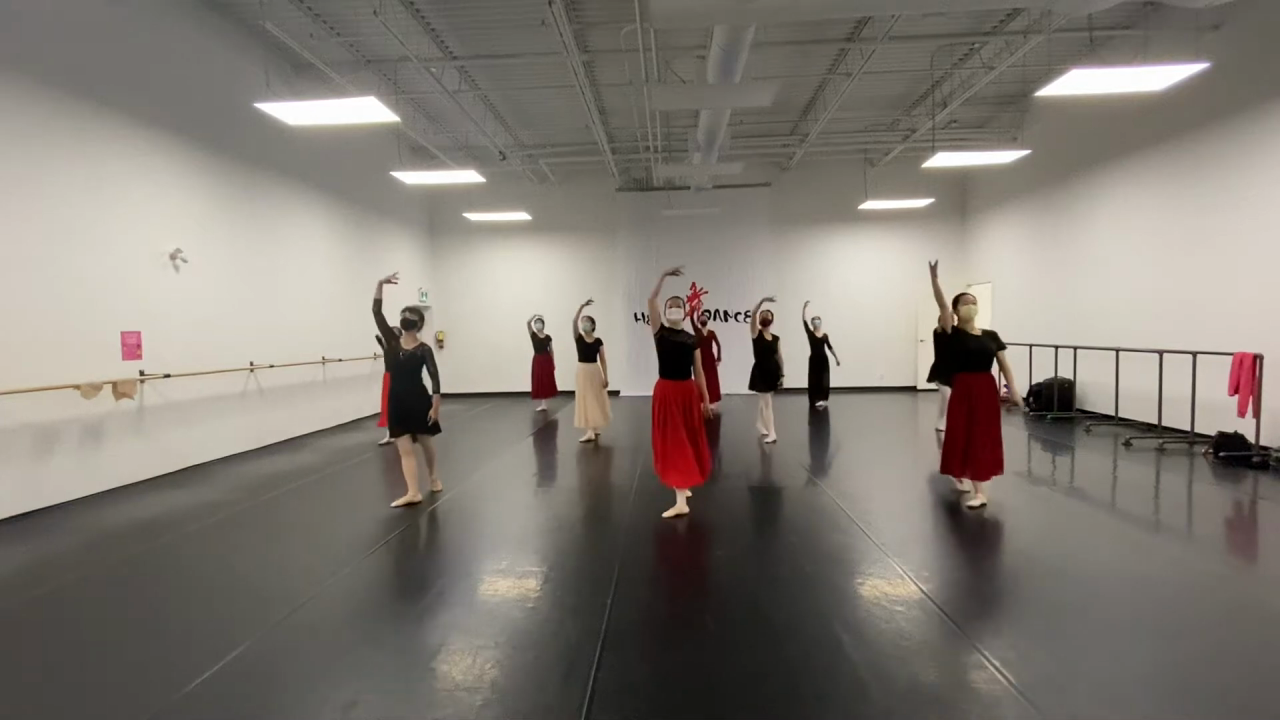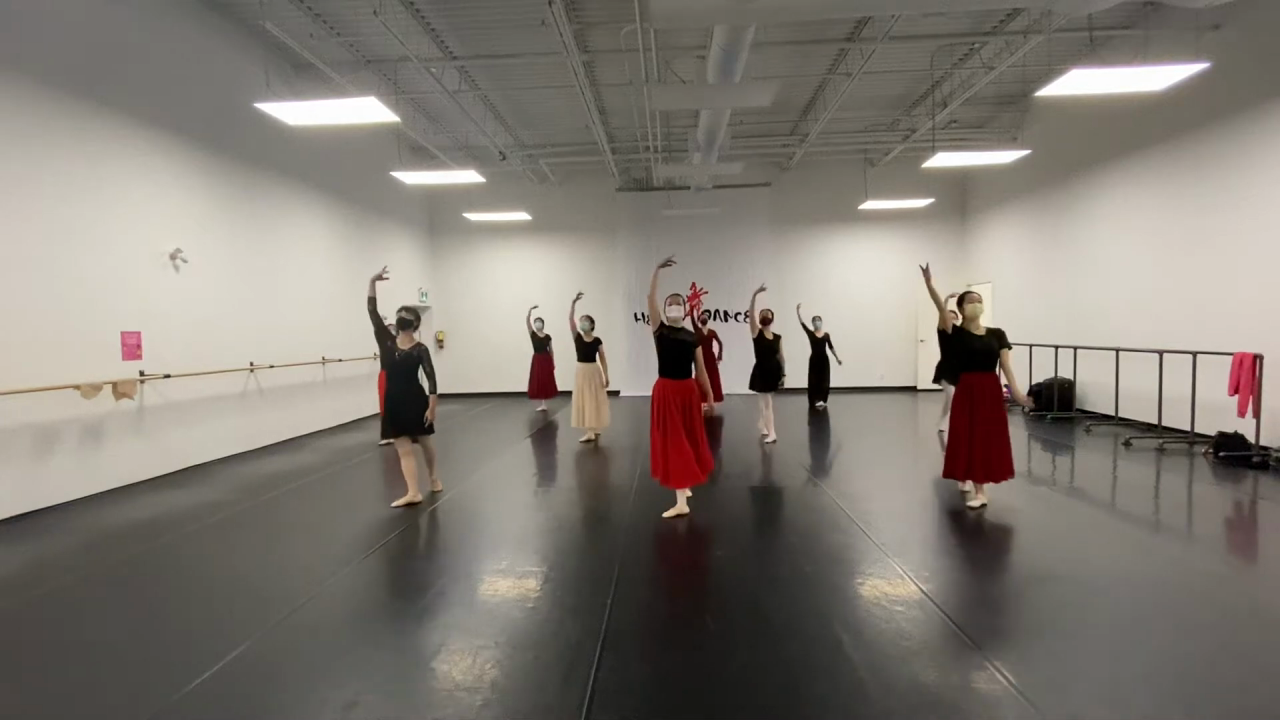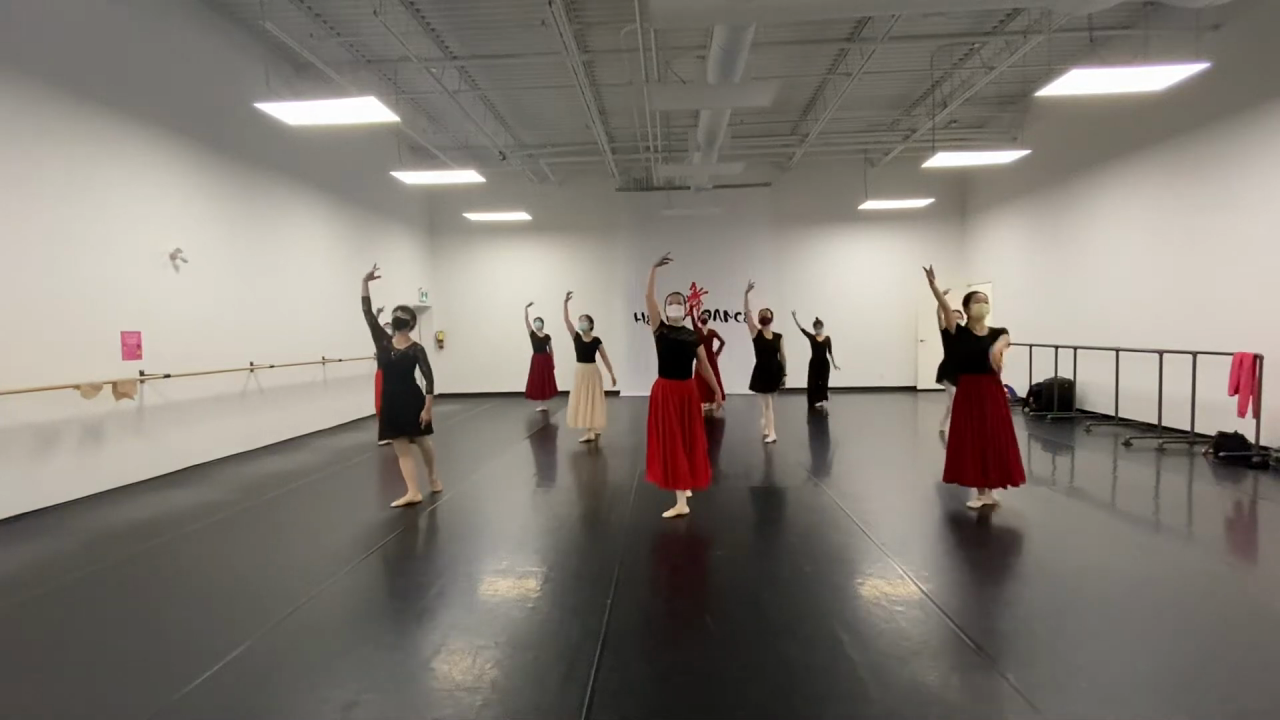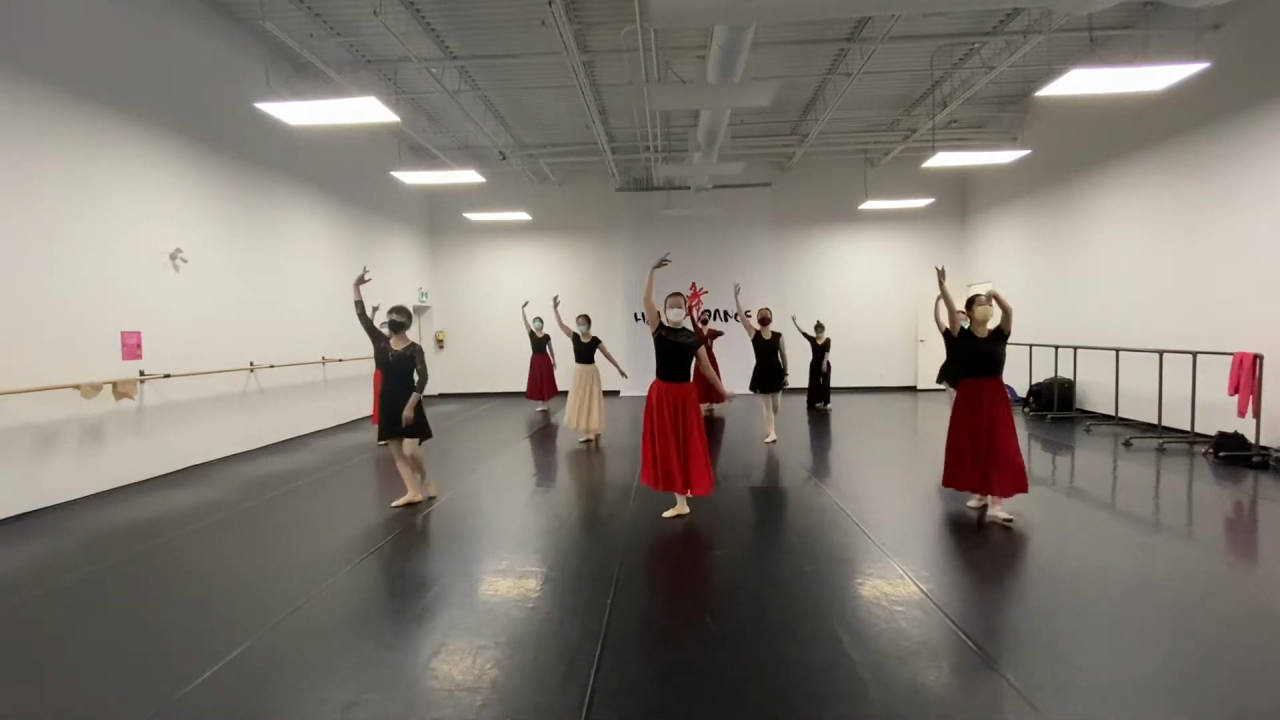
dt=0.2s
person 1, frame 1
left shoulder: (692, 339)
right shoulder: (659, 332)
left elbow: (699, 371)
right elbow: (651, 302)
left wrist: (706, 399)
right wrist: (663, 278)
left hip: (688, 392)
right hip: (666, 392)
left knee: (689, 441)
right knee: (672, 443)
left ankle: (683, 485)
right ankle: (681, 501)
person 1, frame 2
left shoulder: (692, 337)
right shoulder: (659, 330)
left elbow: (700, 369)
right elbow: (651, 298)
left wrist: (709, 395)
right wrist: (657, 270)
left hip: (688, 391)
right hip: (665, 390)
left knee: (688, 440)
right knee: (671, 442)
left ankle: (683, 484)
right ankle: (681, 501)
person 1, frame 3
left shoulder: (693, 336)
right shoulder: (659, 329)
left elbow: (704, 366)
right elbow: (649, 298)
left wrist: (717, 391)
right wrist: (654, 269)
left hip: (687, 391)
right hip: (664, 390)
left knee: (688, 441)
right knee: (669, 443)
left ankle: (685, 485)
right ankle: (681, 500)
person 1, frame 4
left shoulder: (693, 337)
right shoulder: (658, 330)
left elbow: (705, 366)
right elbow: (646, 300)
left wrist: (722, 390)
right wrist: (653, 271)
left hip: (685, 394)
right hip: (660, 393)
left knee: (689, 444)
right knee: (665, 446)
left ankle: (688, 489)
right ankle: (680, 500)
person 2, frame 1
left shoulder: (991, 336)
right shoulder: (953, 334)
left elbow: (1004, 364)
right elbow: (942, 307)
left wrist: (1013, 391)
right wrist: (935, 279)
left hip: (988, 389)
right hip: (964, 389)
left knee: (984, 438)
right knee: (965, 436)
left ankle: (963, 478)
right ankle: (979, 492)
person 2, frame 2
left shoulder: (996, 334)
right shoulder: (956, 333)
left elbow: (1005, 362)
right elbow: (941, 308)
left wrist: (1016, 388)
right wrist: (928, 283)
left hip: (991, 390)
right hip: (966, 390)
left knee: (989, 438)
right knee: (968, 439)
left ankle: (980, 483)
right ankle: (978, 491)
person 2, frame 3
left shoulder: (998, 333)
right shoulder: (959, 333)
left elbow: (1004, 340)
right elbow: (945, 308)
left wrist: (998, 348)
right wrist: (932, 284)
left hip: (993, 391)
right hip: (968, 392)
left knee: (997, 443)
right knee: (971, 442)
left ankle: (990, 488)
right ankle: (980, 491)
person 2, frame 4
left shoulder: (1000, 335)
right shoulder: (962, 336)
left elbow: (1009, 312)
right elbow: (951, 310)
left wrist: (998, 298)
right wrist: (942, 286)
left hip: (995, 395)
right hip: (969, 395)
left knee: (1000, 449)
right knee: (971, 447)
left ankle: (995, 505)
right ankle: (980, 494)
person 3, frame 1
left shoulder: (424, 349)
right shoulder: (392, 341)
left elbow: (435, 379)
right elbow: (377, 313)
left wrist: (435, 406)
right wrist: (380, 286)
left hip: (418, 400)
right hip: (396, 400)
left knee: (426, 443)
right knee: (404, 449)
left ankle: (433, 477)
right ankle: (413, 493)
person 3, frame 2
left shoulder: (420, 349)
right shoulder: (387, 341)
left elbow: (431, 379)
right elbow: (373, 312)
left wrist: (432, 407)
right wrist: (373, 283)
left hip: (414, 400)
right hip: (393, 401)
left knee: (425, 443)
right knee: (404, 449)
left ankle: (433, 477)
right ankle: (413, 493)
person 3, frame 3
left shoulder: (416, 349)
right shoulder: (383, 341)
left elbow: (429, 378)
right elbow: (368, 313)
left wrist: (427, 407)
right wrist: (365, 283)
left hip: (411, 400)
right hip: (390, 401)
left knee: (423, 444)
right knee: (402, 450)
left ankle: (433, 477)
right ankle: (414, 492)
person 3, frame 4
left shoulder: (414, 349)
right shoulder: (380, 342)
left elbow: (422, 378)
right elbow: (362, 316)
left wrist: (411, 404)
right wrist: (356, 288)
left hip: (408, 402)
right hip: (387, 402)
left knee: (409, 451)
right knee: (397, 452)
left ankle: (426, 479)
right ankle: (413, 492)
